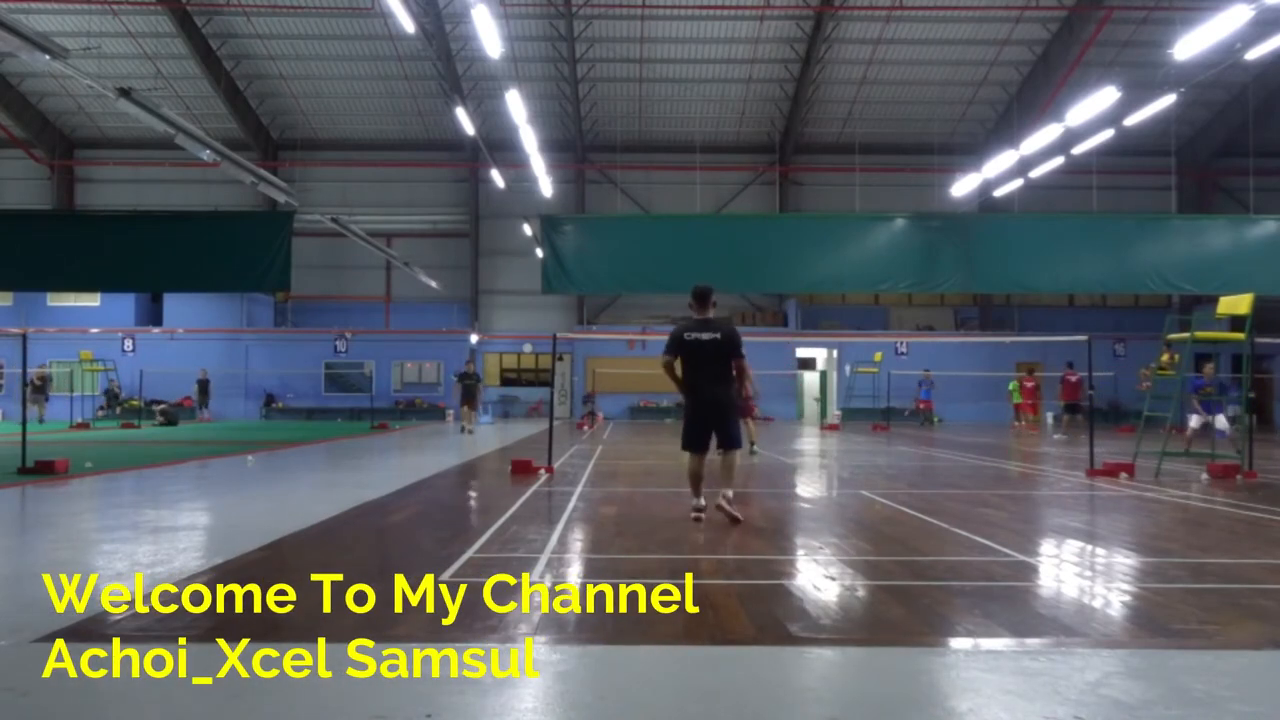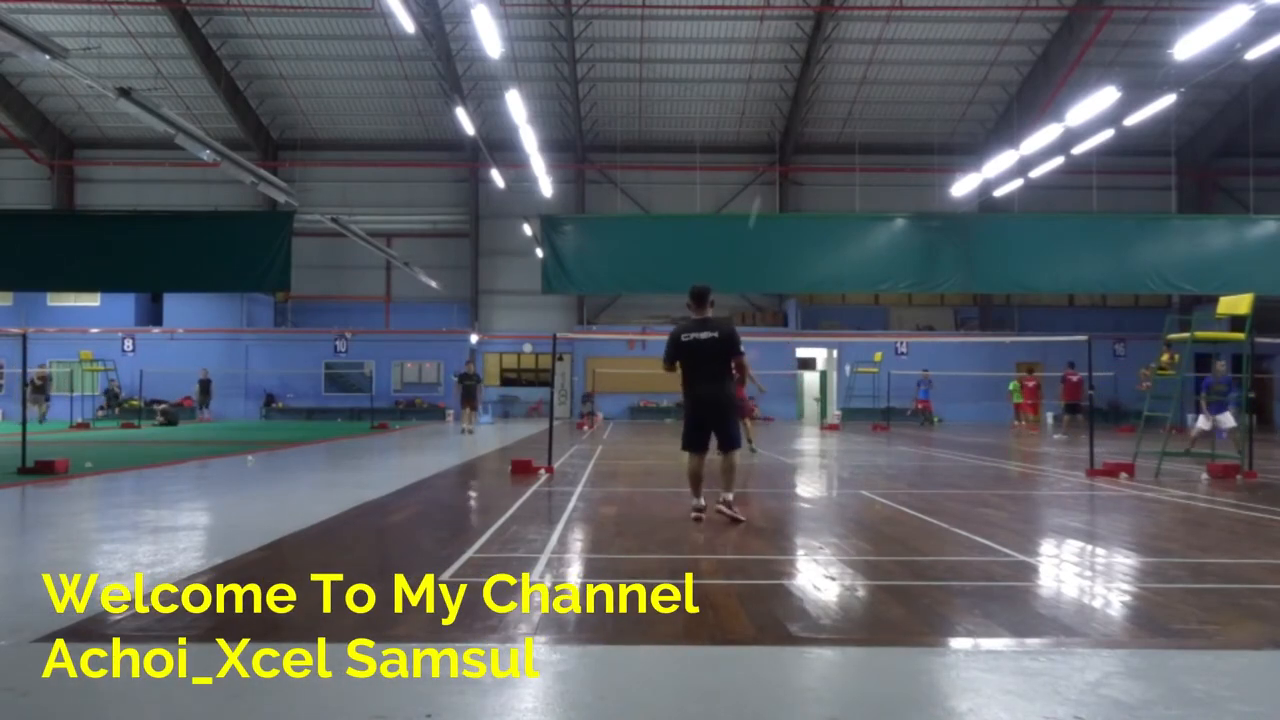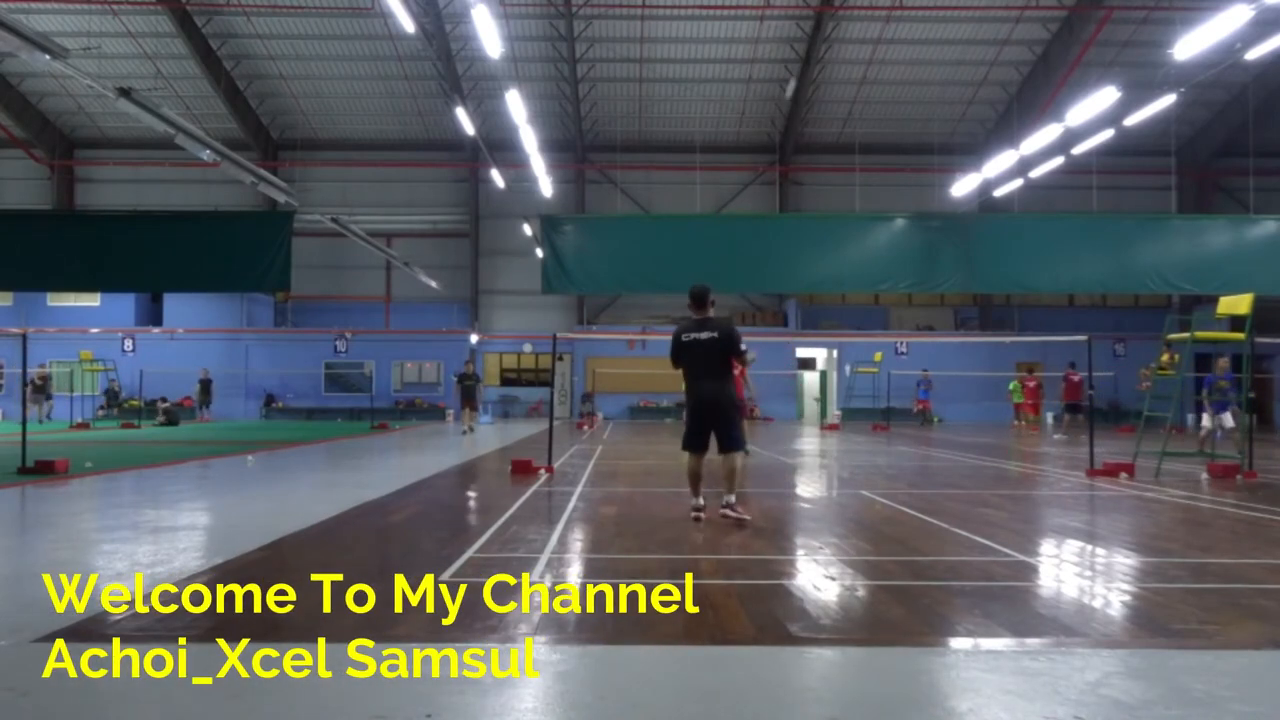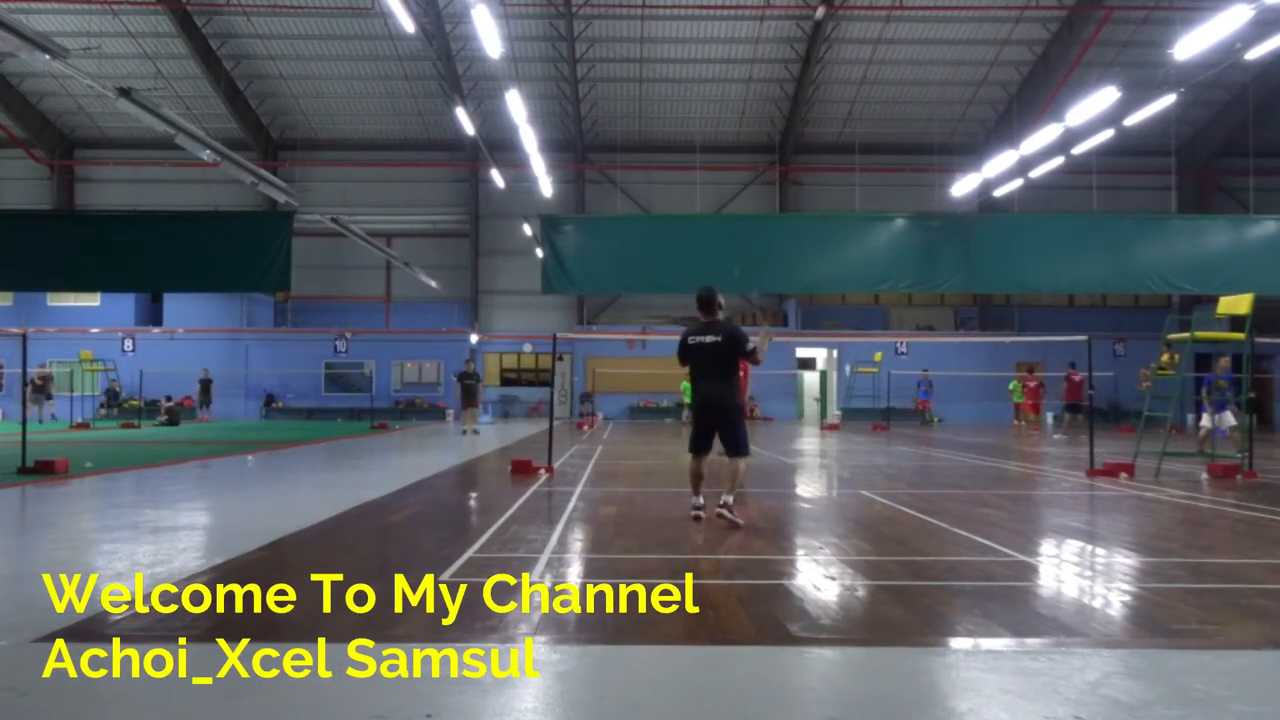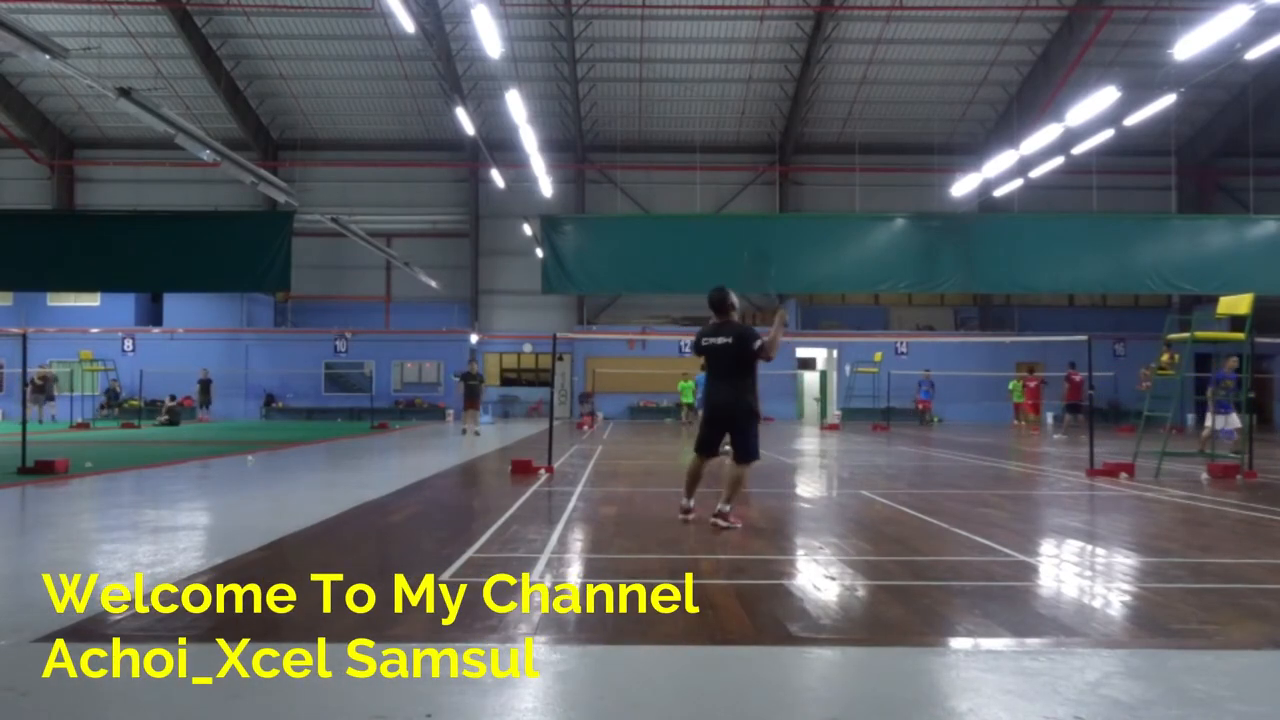
dt=0.2s
person 1, frame 1
left shoulder: (680, 331)
right shoulder: (727, 330)
left elbow: (666, 362)
right elbow: (741, 366)
left wrist: (680, 384)
right wrist: (742, 389)
left hip: (695, 401)
right hip: (724, 400)
left knee: (696, 454)
right knee: (730, 449)
left ankle: (698, 504)
right ankle: (726, 495)
person 1, frame 2
left shoulder: (679, 332)
right shoulder: (725, 329)
left elbow: (668, 366)
right elbow: (740, 364)
right wrist: (742, 377)
left hip: (695, 400)
right hip: (723, 399)
left knee: (696, 453)
right knee: (730, 450)
left ankle: (698, 504)
right ankle: (726, 500)
person 1, frame 3
left shoulder: (681, 332)
right shoulder: (725, 328)
left elbow: (675, 364)
right elbow: (743, 359)
right wrist: (748, 357)
left hip: (696, 400)
right hip: (723, 399)
left knee: (696, 453)
right knee: (733, 451)
left ankle: (697, 504)
right ankle: (730, 501)
person 1, frame 4
left shoulder: (689, 334)
right shoulder: (731, 331)
left elbow: (683, 362)
right elbow: (756, 358)
right wrist: (763, 338)
left hip: (701, 403)
right hip: (728, 403)
left knee: (698, 455)
right knee: (738, 455)
left ankle: (697, 503)
right ankle: (727, 502)
person 1, frame 5
left shoulder: (704, 335)
right shoulder: (742, 332)
right elbow: (768, 354)
right wrist: (778, 326)
left hip: (714, 406)
right hip: (742, 407)
left knee: (701, 457)
right knee: (743, 461)
left ankle: (686, 504)
right ankle: (723, 511)
